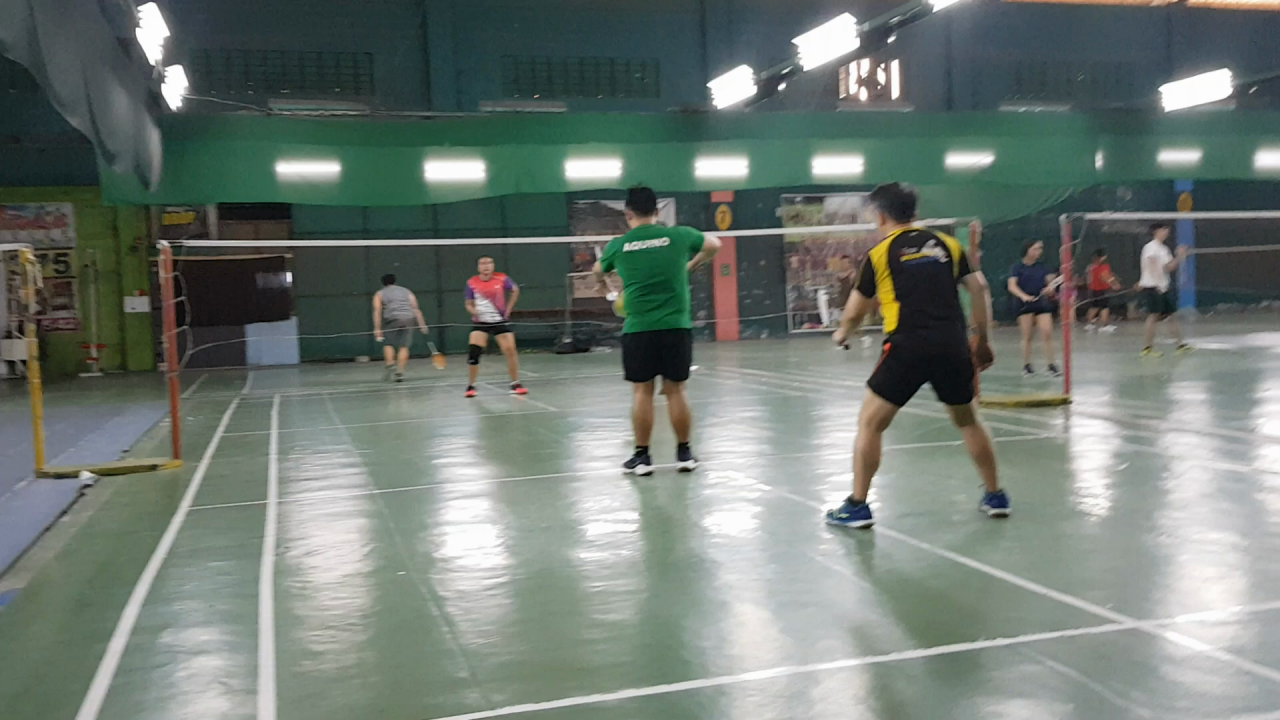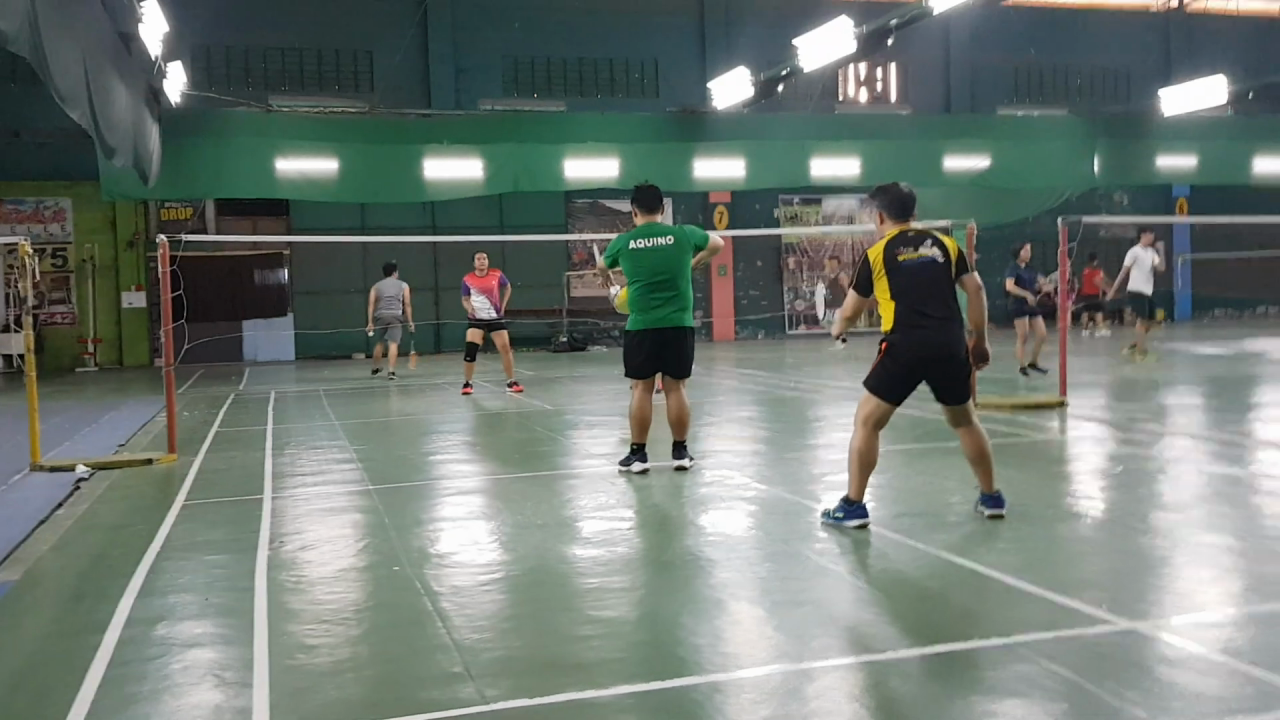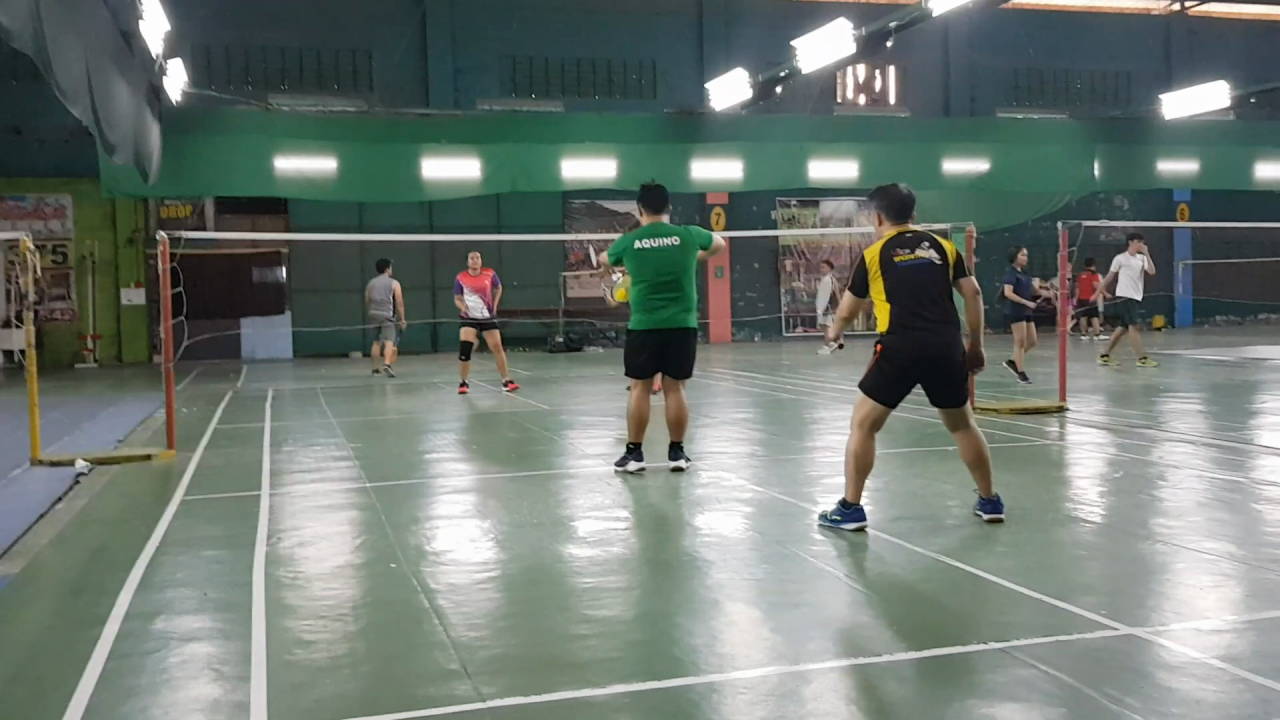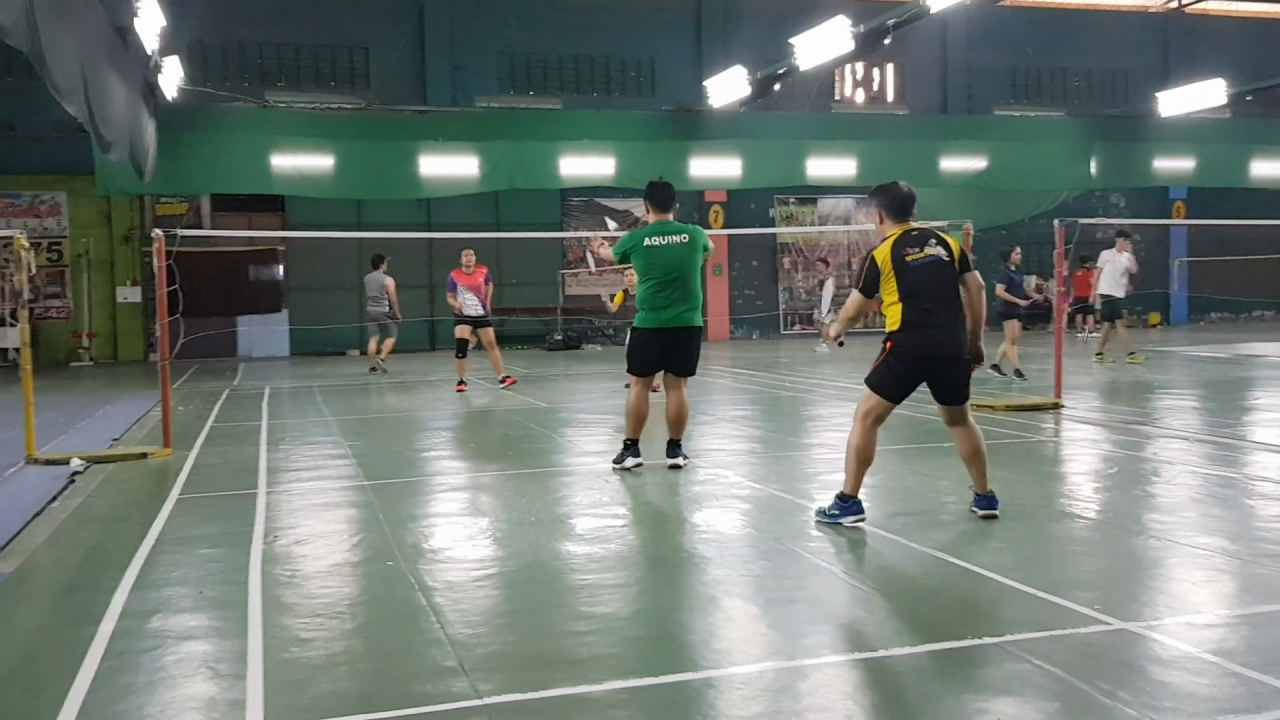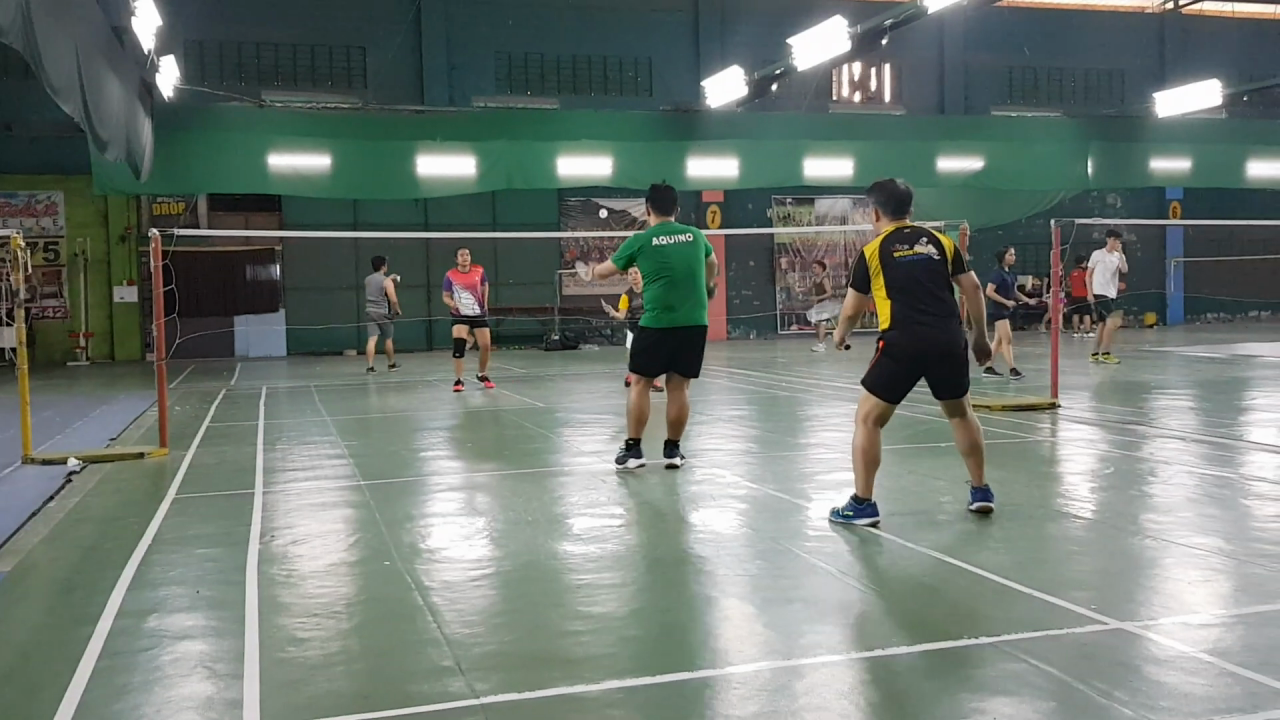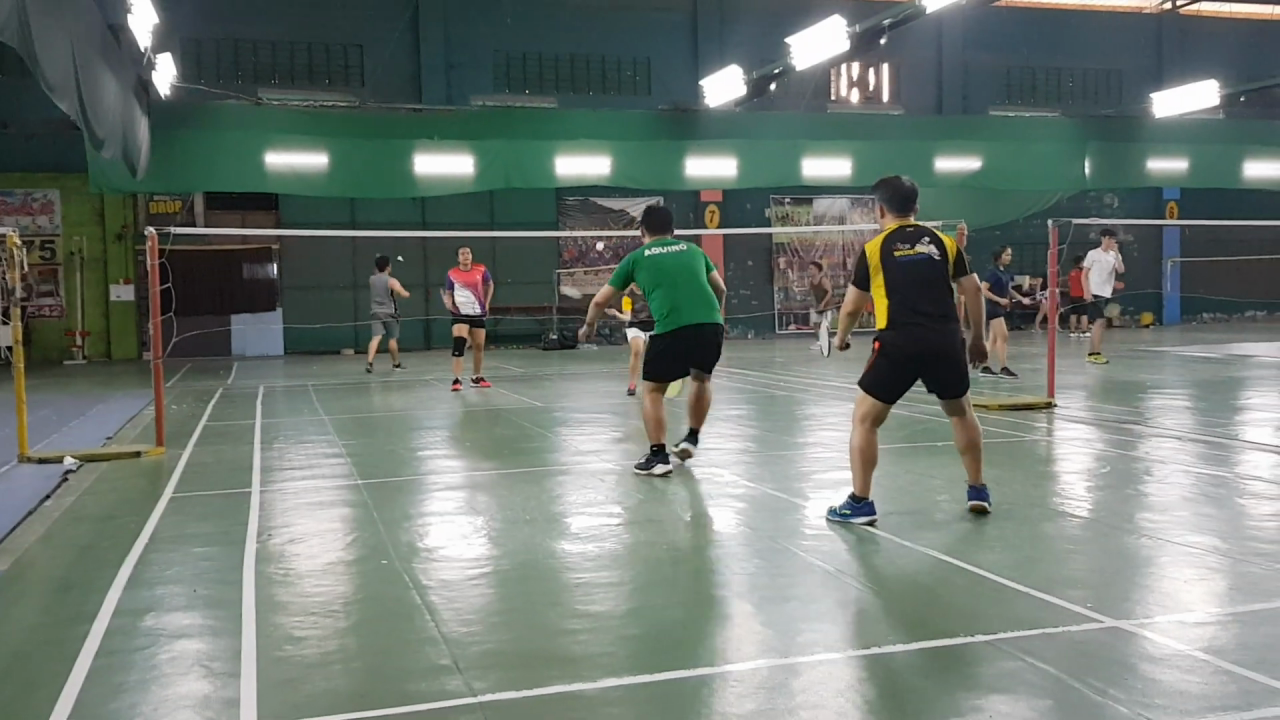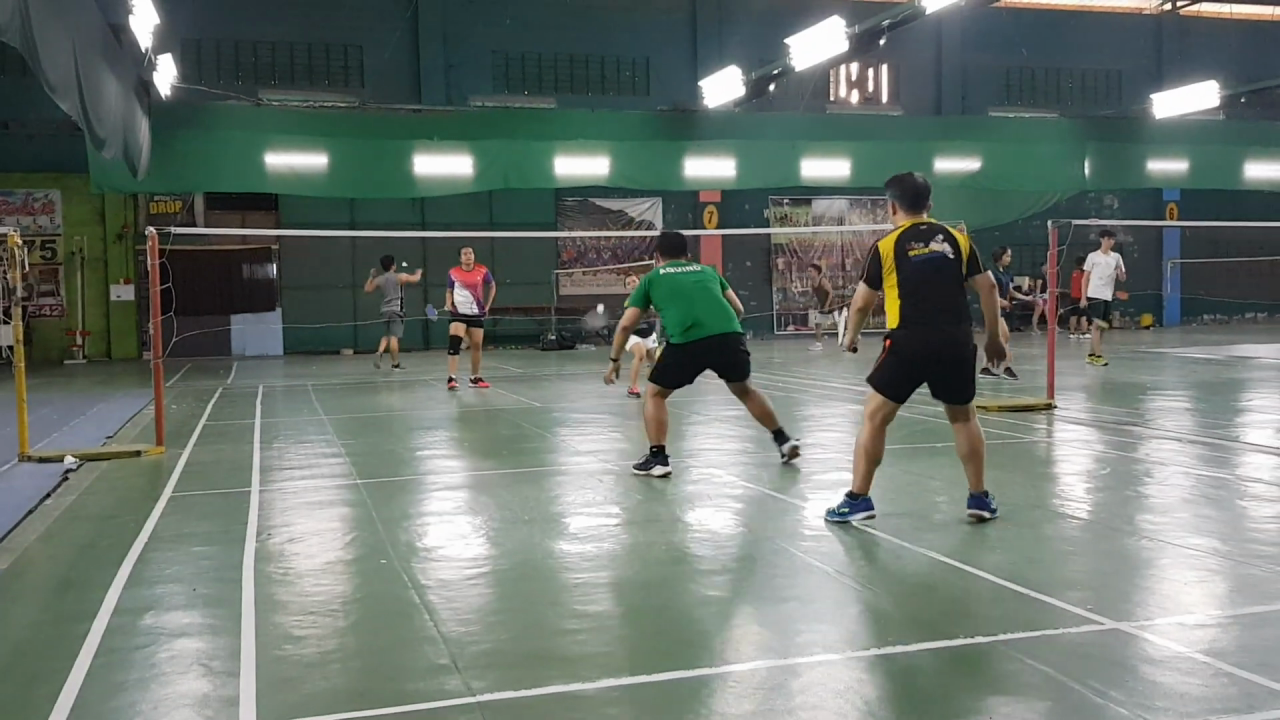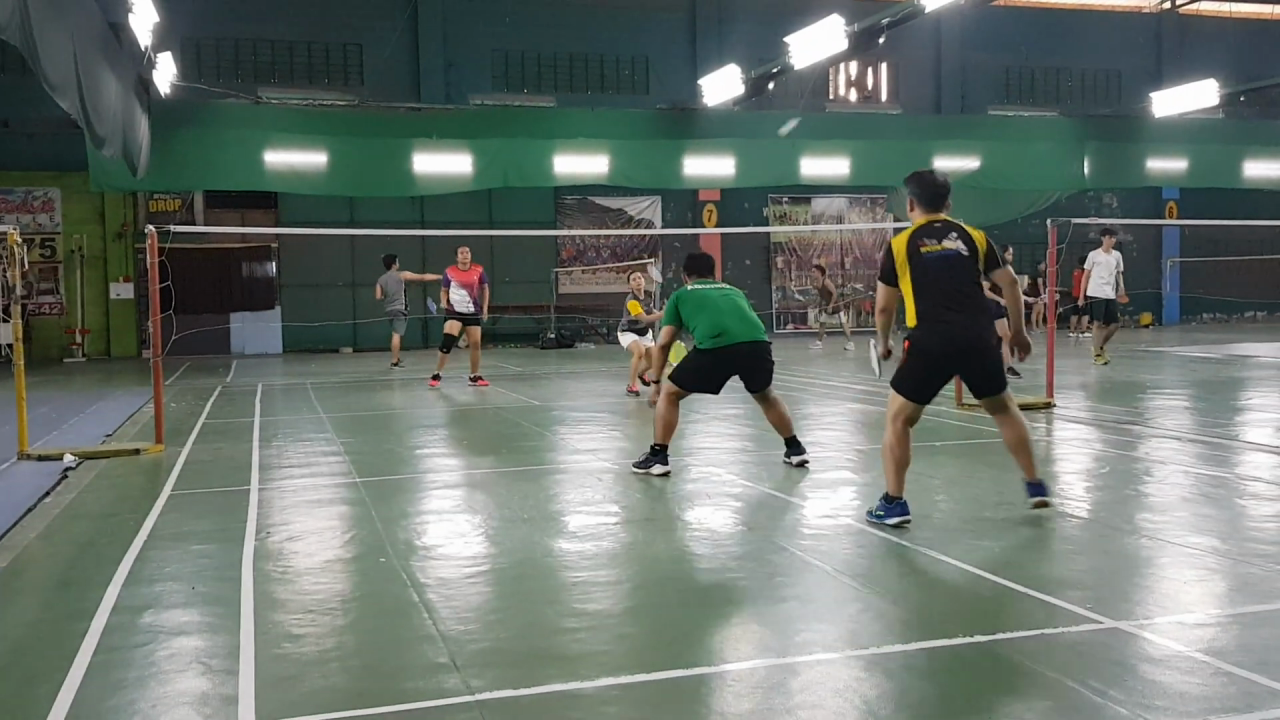
dt=0.2s
person 1, frame 1
left shoulder: (879, 255)
right shoulder: (947, 244)
left elbow: (854, 311)
right elbow: (979, 289)
left wrist: (841, 334)
right wrist: (983, 340)
left hip: (908, 348)
right hip: (953, 345)
left knee: (870, 422)
right knee: (968, 420)
left ankle: (857, 506)
right ankle: (996, 496)
person 1, frame 2
left shoulder: (877, 254)
right shoulder: (945, 245)
left elbow: (852, 310)
right elbow: (976, 290)
left wrist: (837, 329)
right wrist: (980, 341)
left hip: (905, 347)
right hip: (950, 346)
left knee: (867, 422)
right knee: (965, 421)
left ankle: (853, 505)
right ankle: (991, 497)
person 1, frame 3
left shoulder: (874, 255)
right shoulder: (944, 247)
left elbow: (847, 311)
right elbow: (973, 294)
left wrist: (834, 332)
right wrist: (975, 346)
left hip: (900, 349)
right hip: (946, 348)
left knee: (863, 424)
right knee: (962, 425)
left ankle: (850, 508)
right ankle: (990, 501)
person 1, frame 4
left shoulder: (881, 254)
right shoulder: (947, 243)
left elbow: (854, 311)
right elbow: (976, 289)
left wrist: (836, 329)
right wrist: (975, 340)
left hip: (908, 347)
right hip: (952, 346)
left knee: (866, 418)
right knee: (960, 420)
left ankle: (849, 501)
right ankle: (984, 497)
person 1, frame 5
left shoulder: (873, 251)
right shoulder: (940, 242)
left elbow: (852, 309)
right elbow: (972, 288)
left wrist: (840, 336)
right wrist: (980, 337)
left hip: (902, 344)
right hip: (948, 342)
left knee: (867, 419)
right knee: (961, 415)
left ankle: (863, 504)
right ankle: (981, 491)
person 1, frame 6
left shoulder: (874, 249)
right shoulder: (944, 242)
left elbow: (852, 306)
right elbow: (973, 290)
left wrist: (841, 336)
right wrist: (977, 338)
left hip: (898, 345)
right hip: (946, 342)
left knee: (865, 419)
right knee: (961, 413)
left ankle: (859, 502)
right ankle: (977, 489)
person 1, frame 7
left shoulder: (886, 247)
right shoulder: (957, 240)
left elbow: (862, 303)
right elbow: (988, 289)
left wrist: (850, 337)
right wrist: (994, 336)
left hip: (908, 344)
right hip: (957, 342)
left knee: (874, 420)
right knee: (964, 419)
left ankle: (856, 500)
right ankle: (979, 498)
person 1, frame 8
left shoulder: (899, 245)
right shoulder: (974, 238)
left elbow: (884, 304)
right elbow: (1009, 284)
left wrist: (883, 342)
right wrist: (1018, 331)
left hip: (929, 343)
right hip: (977, 340)
left knee: (897, 421)
right knee: (1004, 412)
left ankle: (894, 503)
right ankle: (1035, 485)
person 2, frame 1
left shoulder: (619, 245)
right shoulder: (679, 236)
left elbow: (597, 271)
right elbow: (715, 245)
left wrist: (603, 284)
right wrist: (692, 266)
left hip: (639, 329)
right hip: (677, 327)
left knee: (642, 391)
right knee: (676, 390)
left ankle: (642, 456)
right ankle: (685, 454)
person 2, frame 2
left shoulder: (623, 242)
right shoulder: (684, 235)
left elbow: (602, 266)
right elbow: (719, 244)
right wrist: (694, 262)
left hip: (641, 327)
right hip: (679, 325)
left knee: (641, 389)
right knee: (676, 388)
left ankle: (638, 454)
right ankle: (681, 452)
person 2, frame 3
left shoulder: (629, 241)
right shoulder: (689, 235)
left elbow: (604, 260)
right elbow: (719, 244)
left wrist: (607, 261)
left hip: (644, 327)
right hip: (683, 326)
left knee: (639, 388)
right knee: (675, 389)
left ankle: (634, 453)
right ankle: (677, 452)
person 2, frame 4
left shoulder: (635, 239)
right shoulder: (695, 234)
left elbow: (608, 255)
right elbow: (708, 253)
left wrist: (598, 247)
left hip: (650, 324)
right hip: (689, 323)
left knee: (639, 385)
right knee: (677, 386)
left ankle: (631, 449)
right ankle: (675, 450)
person 2, frame 5
left shoulder: (640, 241)
right shoulder: (696, 236)
left elbow: (603, 273)
right elbow: (714, 267)
left wrist: (594, 272)
right wrist: (710, 289)
left hip: (658, 324)
right hip: (695, 323)
left knee: (639, 384)
right knee: (678, 387)
left ankle: (632, 450)
right ankle: (672, 449)
person 2, frame 6
left shoulder: (636, 258)
right shoulder: (693, 250)
left elbow: (601, 300)
right elbow: (721, 289)
left wrist: (589, 325)
left hip: (671, 329)
right hip: (711, 325)
left knee: (653, 391)
right knee: (701, 380)
left ankle: (659, 455)
right ankle: (691, 439)
person 2, frame 7
left shoulder: (651, 278)
right shoulder: (707, 272)
left elbow: (626, 325)
right elbow: (738, 310)
left wrist: (614, 361)
left hip: (687, 341)
right hip: (729, 335)
left knee: (654, 394)
right knee: (745, 391)
left ankle: (658, 458)
right ankle: (784, 440)
person 2, frame 8
left shoulder: (680, 296)
right shoulder: (734, 291)
left elbow: (663, 344)
right elbow: (755, 324)
left wrist: (656, 382)
left hip: (714, 348)
right hip: (757, 344)
left knee: (668, 394)
right knee: (765, 395)
left ankle: (658, 456)
right ankle: (795, 448)
